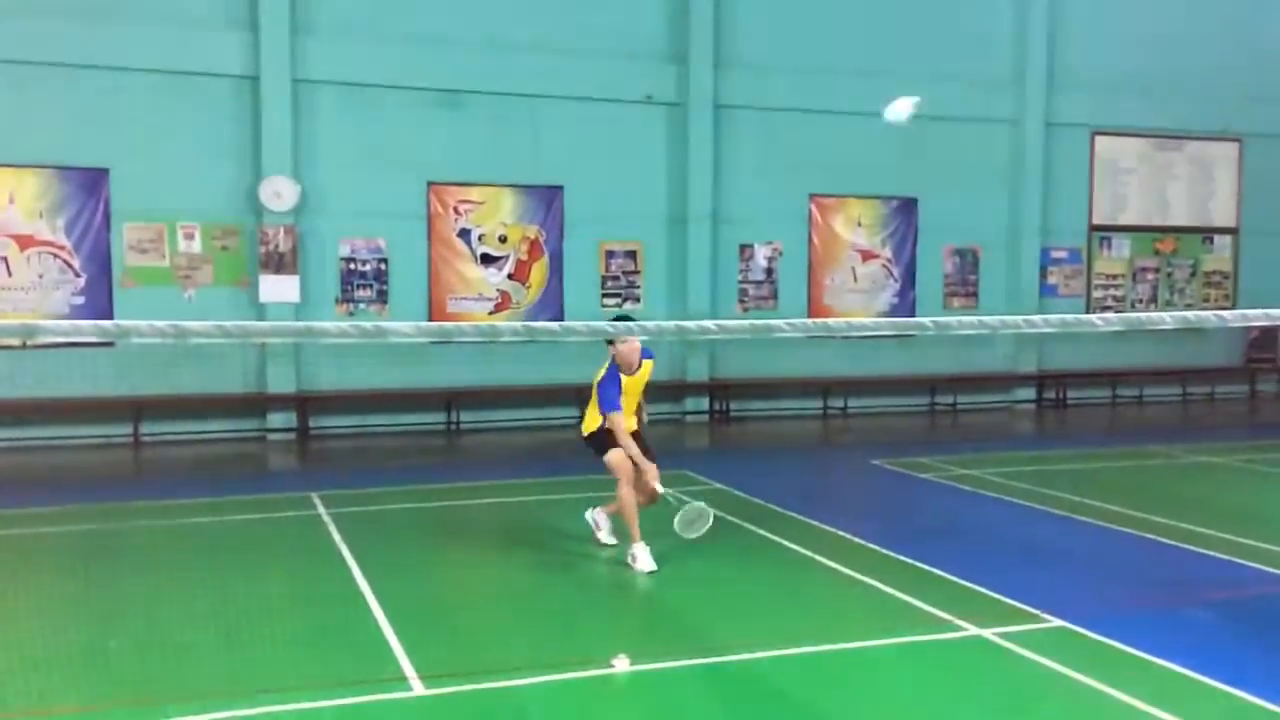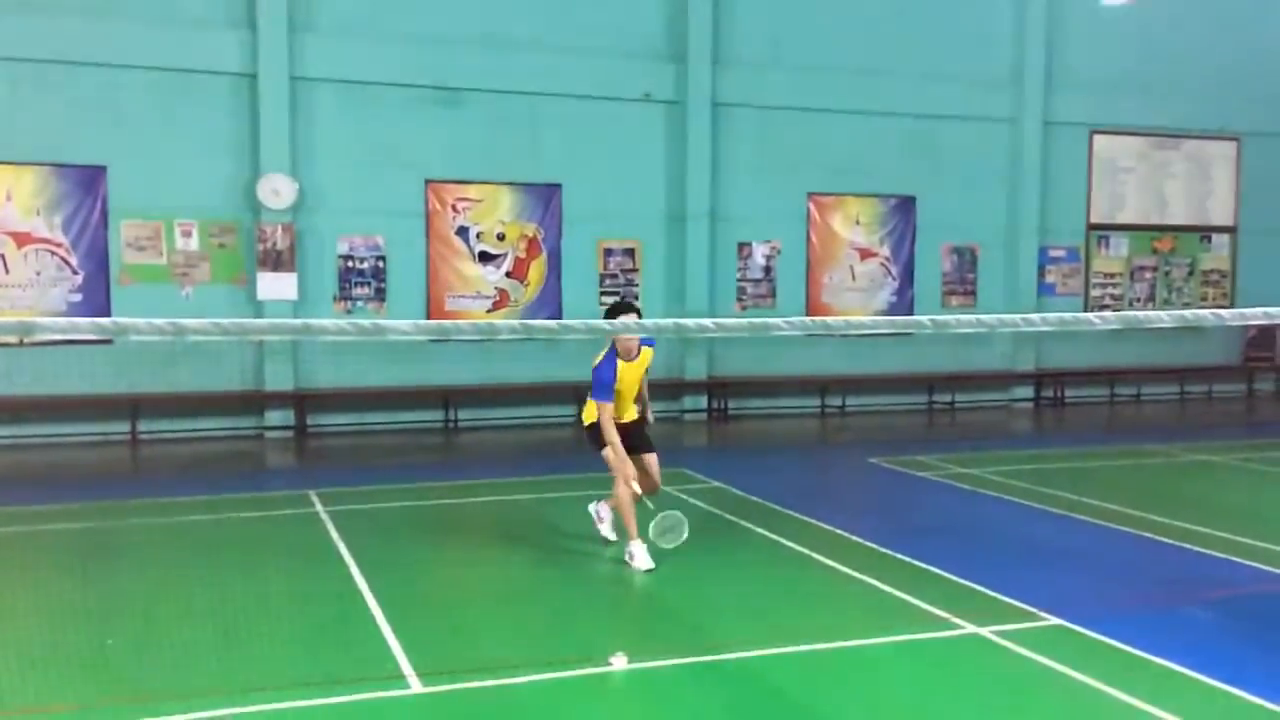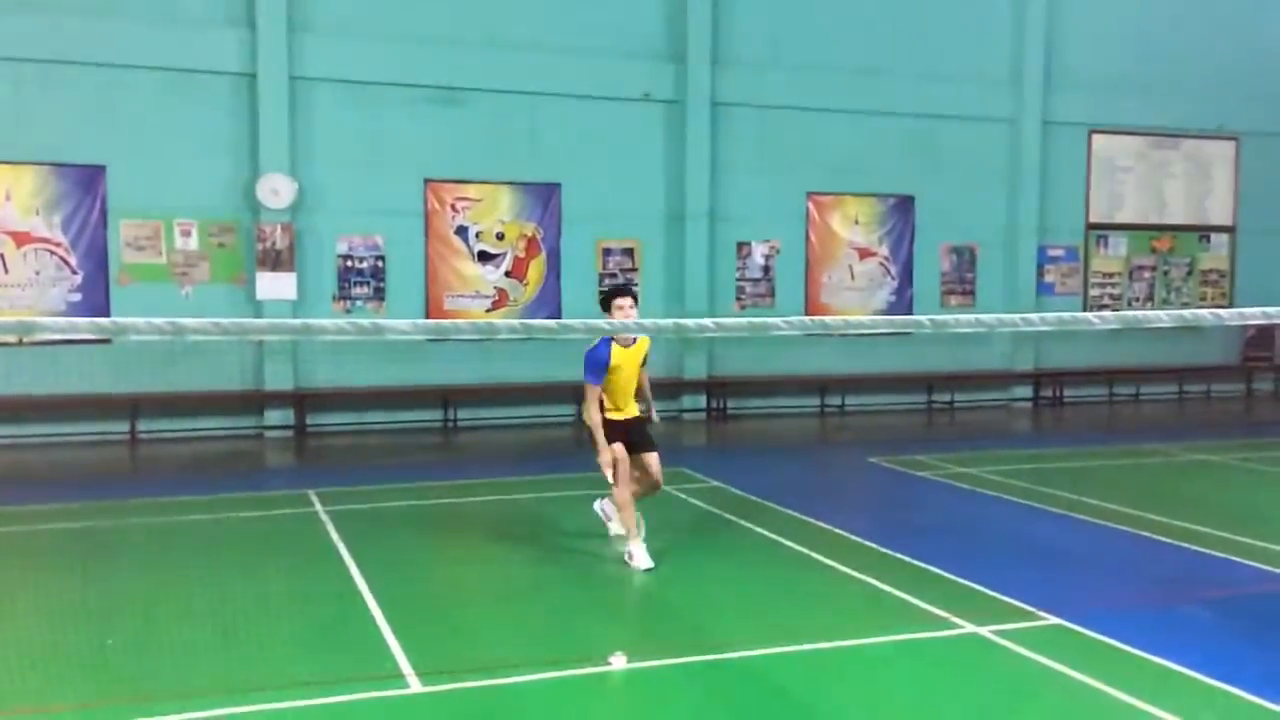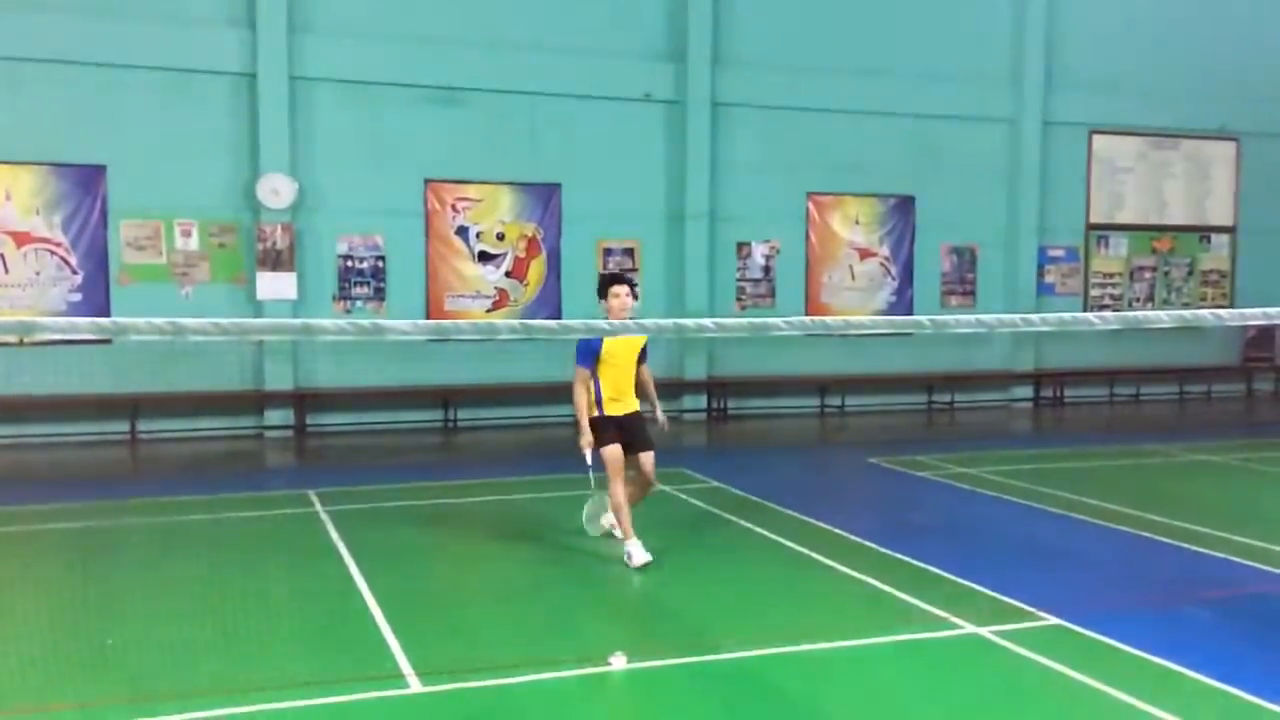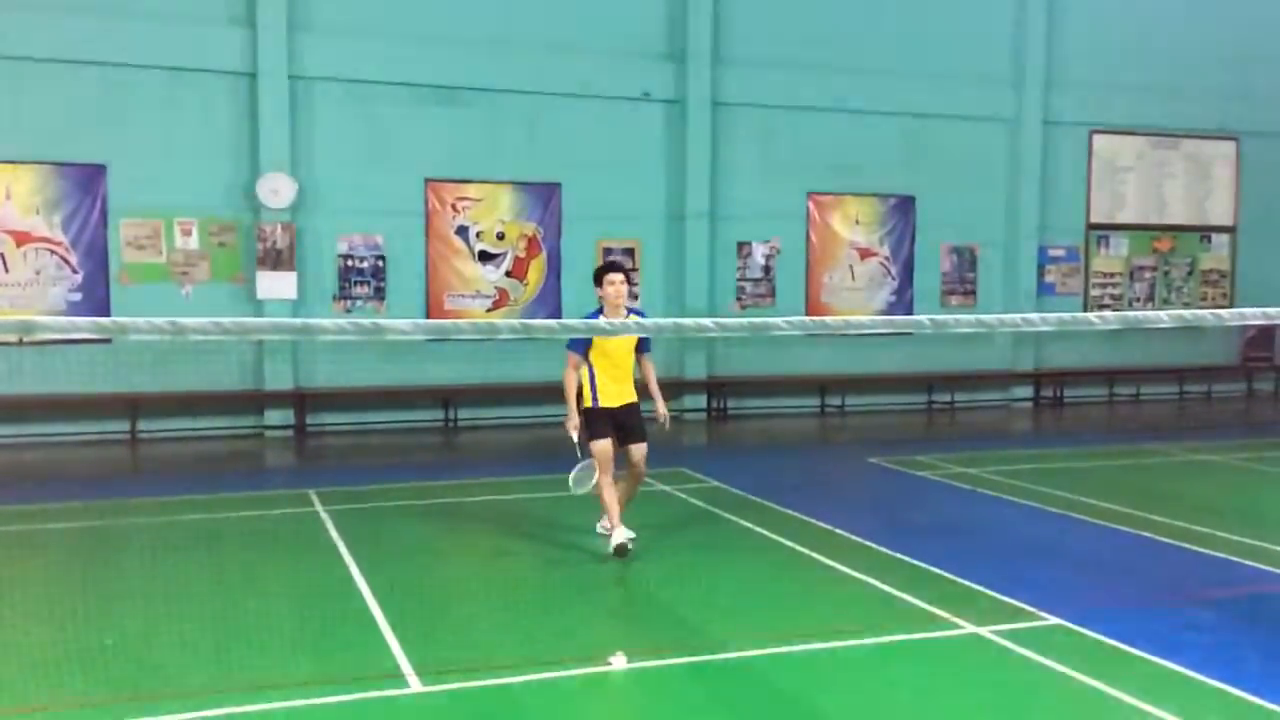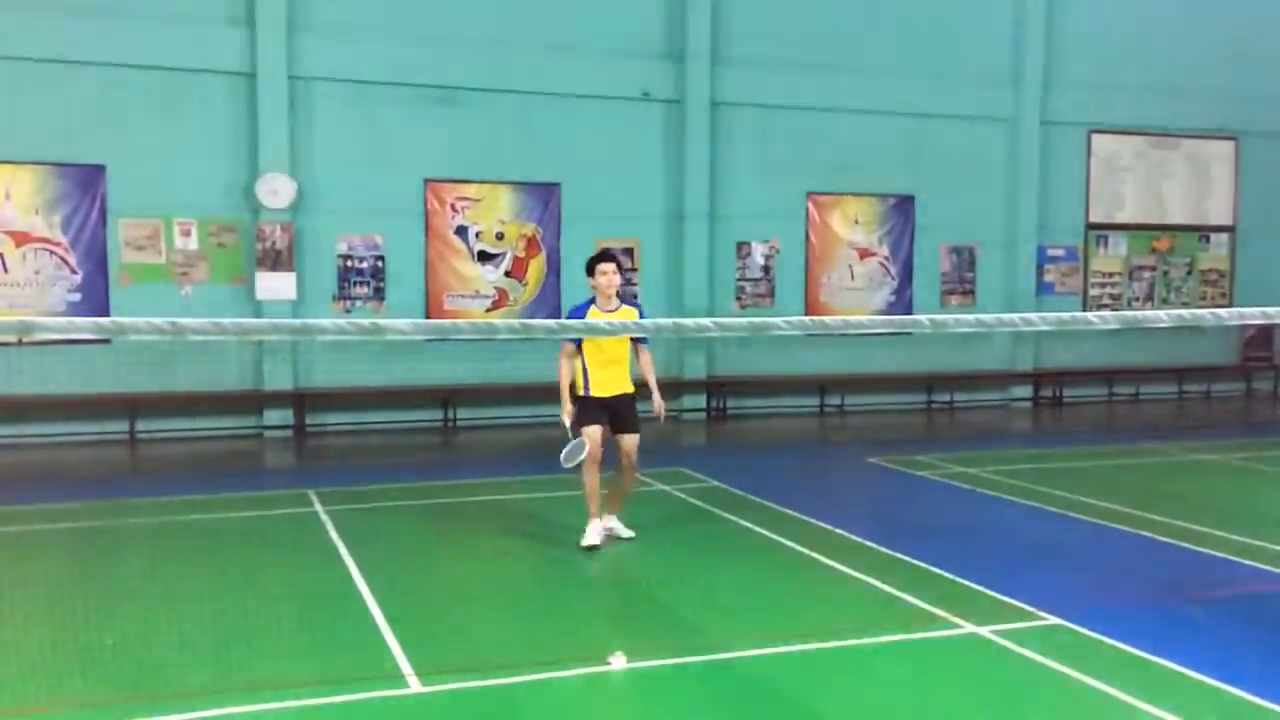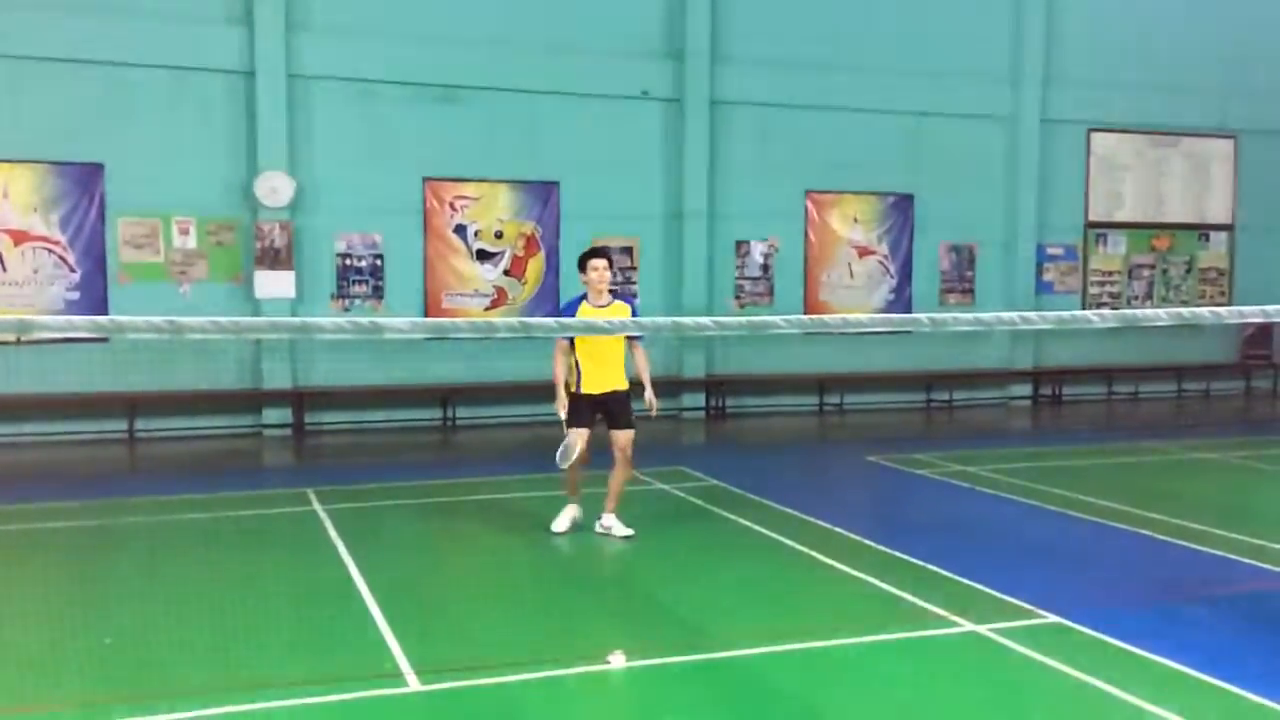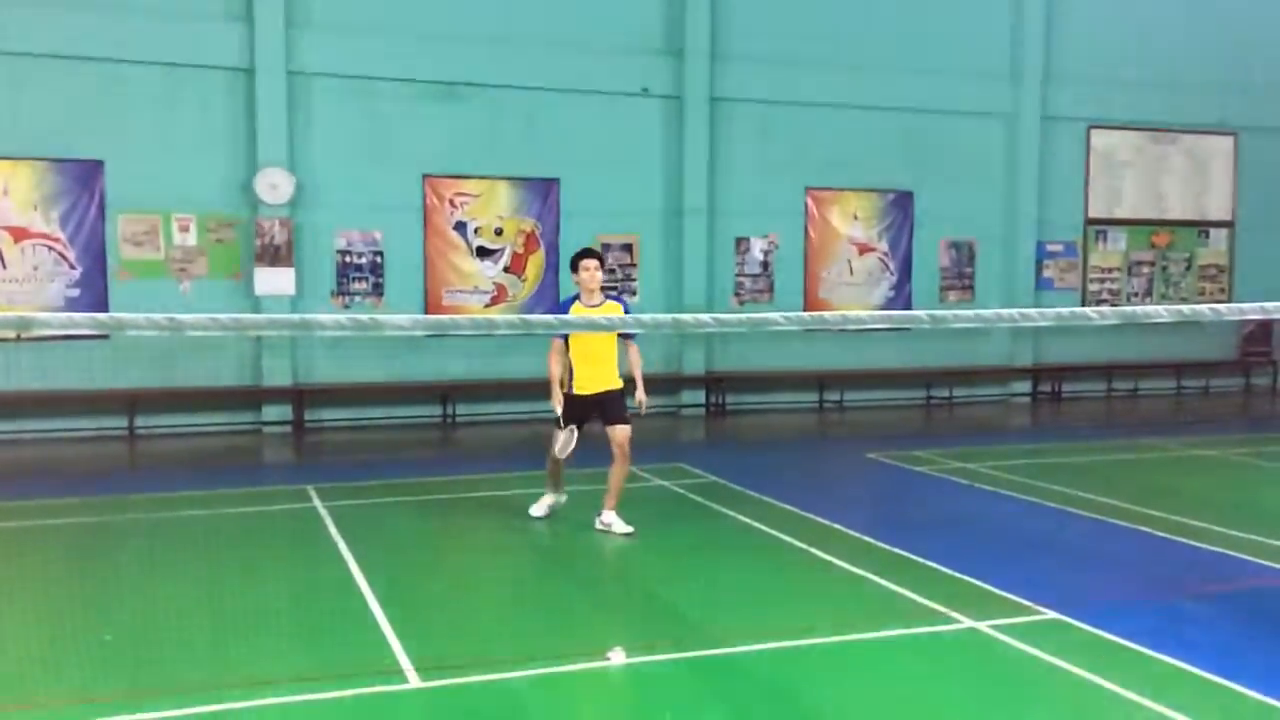
dt=0.1s
person 1, frame 1
left shoulder: (648, 359)
right shoulder: (609, 382)
right elbow: (618, 431)
right wrist: (643, 465)
left hip: (629, 428)
right hip: (601, 430)
left knee: (652, 490)
right knee: (626, 475)
left ankle: (600, 515)
right ankle: (637, 548)
person 1, frame 2
left shoulder: (648, 346)
right shoulder: (605, 368)
right elbow: (607, 420)
left wrist: (646, 407)
right wrist: (624, 461)
left hip: (630, 418)
right hip: (601, 420)
left knee: (653, 480)
right knee: (624, 472)
left ankle: (604, 507)
right ankle: (634, 545)
person 1, frame 3
left shoulder: (644, 338)
right shoulder: (599, 351)
right elbow: (591, 400)
left wrist: (650, 405)
right wrist: (602, 446)
left hip: (631, 414)
right hip: (603, 416)
left knee: (654, 478)
right knee: (623, 469)
left ankle: (609, 504)
right ankle: (633, 544)
person 1, frame 4
left shoulder: (642, 332)
right shoulder: (592, 340)
right elbow: (580, 384)
left wrist: (656, 406)
right wrist: (584, 429)
left hip: (630, 411)
right hip: (600, 413)
left knee: (648, 476)
right knee: (616, 468)
left ankle: (614, 514)
right ankle: (631, 543)
person 1, frame 5
left shoulder: (640, 321)
right elbow: (572, 369)
left wrist: (658, 399)
right wrist: (572, 413)
left hip: (628, 404)
right hip: (596, 405)
left knee: (638, 468)
right knee: (605, 465)
left ankle: (610, 519)
right ankle: (616, 533)
person 1, frame 6
left shoulder: (634, 312)
right shoulder: (579, 314)
left elbow: (642, 353)
right elbow: (566, 358)
left wrist: (655, 392)
right wrist: (565, 399)
left hip: (623, 394)
right hip: (589, 395)
left knee: (630, 459)
right knee: (593, 454)
left ankle: (610, 517)
right ankle: (594, 522)
person 1, frame 7
left shoulder: (627, 307)
right shoulder: (572, 310)
left elbow: (637, 348)
right elbow: (561, 353)
left wrist: (648, 386)
right wrist: (561, 393)
left hip: (616, 390)
right hip: (582, 391)
left knee: (624, 453)
right knee: (575, 452)
left ankle: (608, 516)
right ankle: (572, 507)
person 1, frame 8
left shoulder: (619, 307)
right shoulder: (565, 310)
left elbow: (631, 347)
right elbow: (556, 353)
left wrist: (639, 385)
right wrist: (556, 390)
left hip: (611, 389)
right hip: (575, 391)
left knee: (622, 449)
left ankle: (608, 514)
right ankle: (554, 494)
